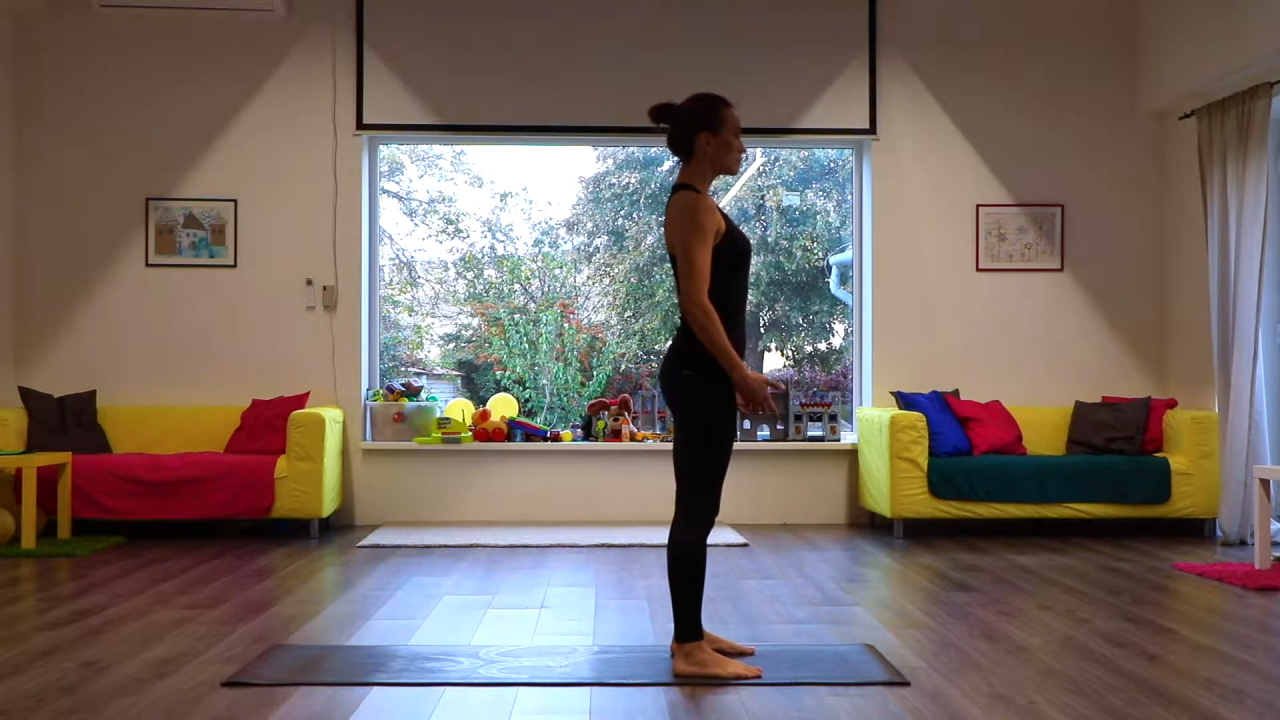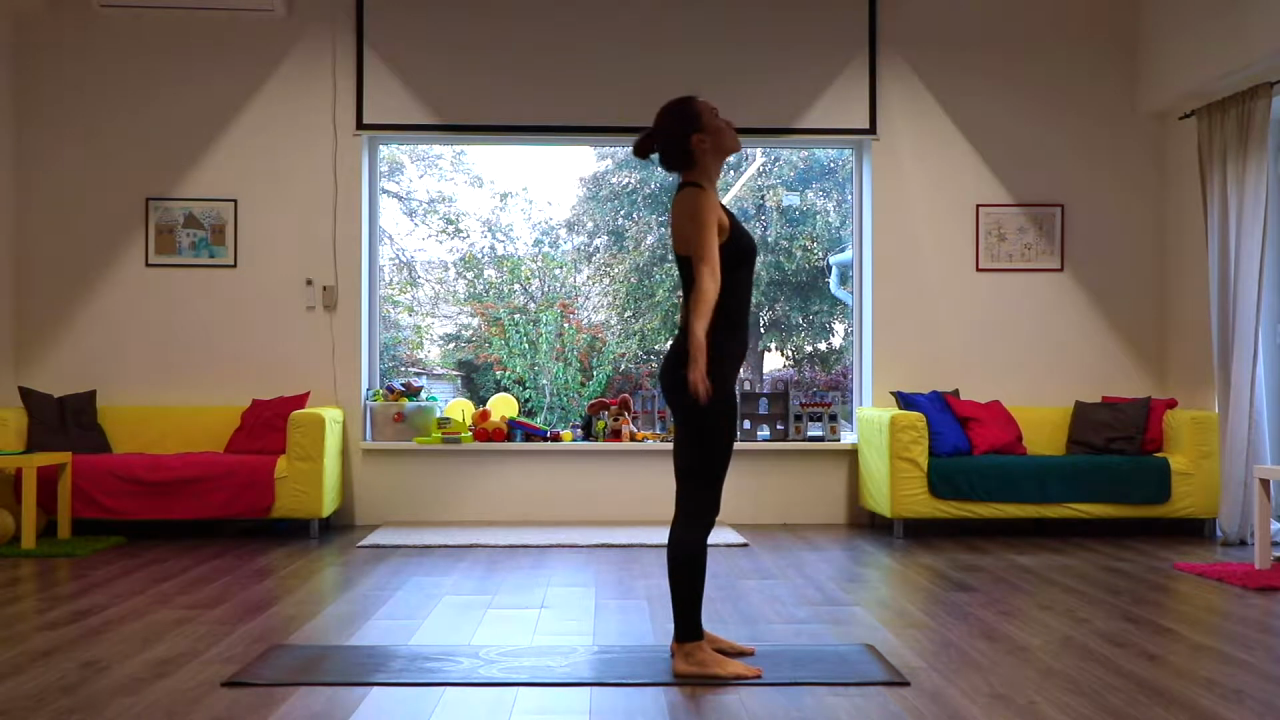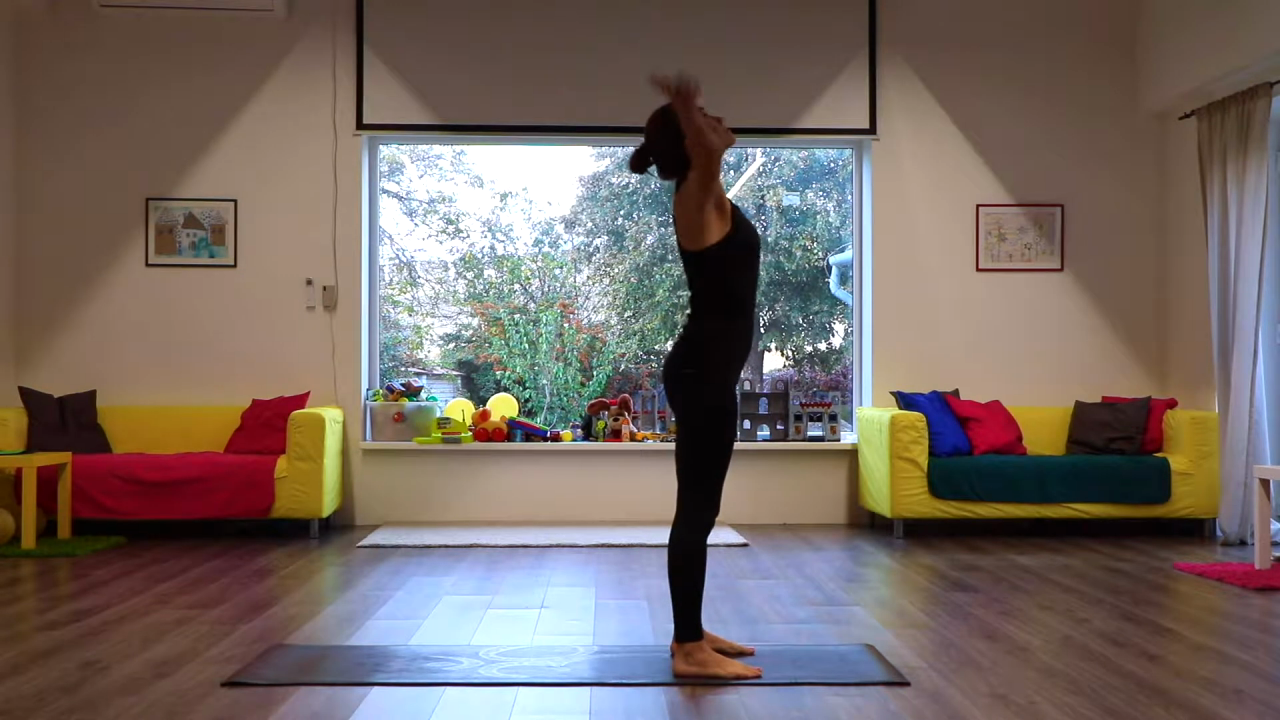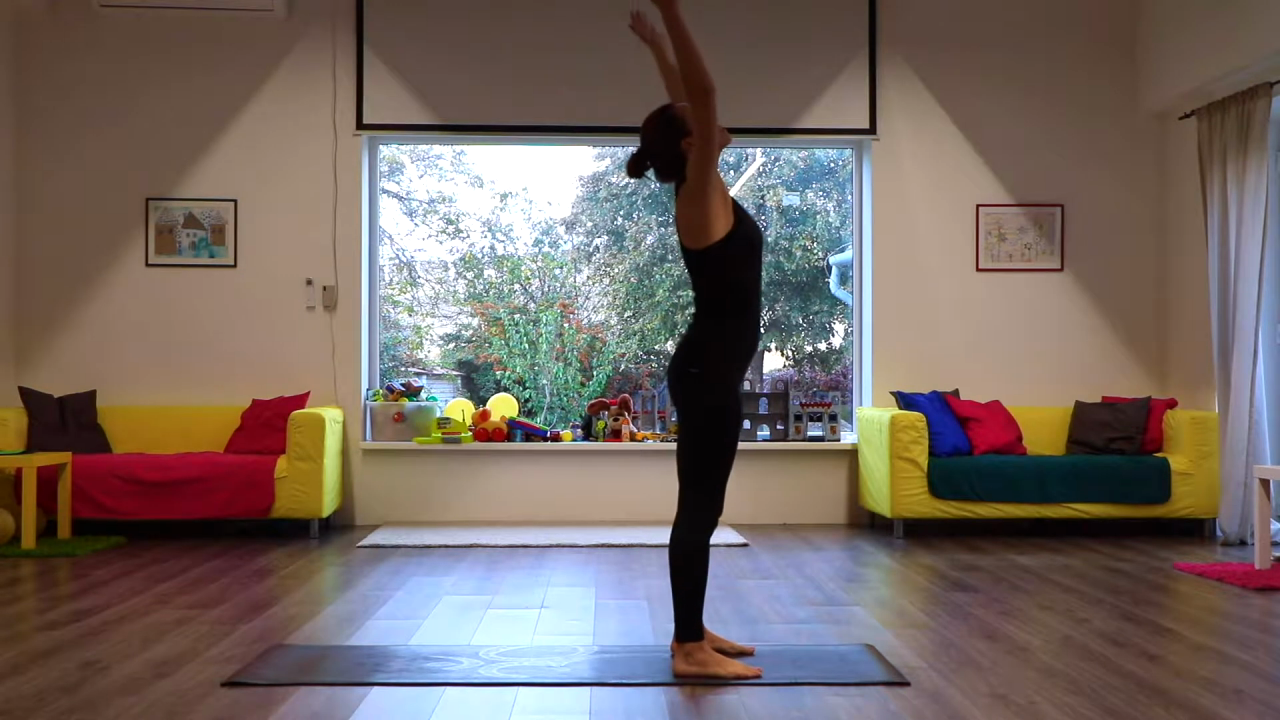
dt=0.4s
person 1, frame 1
left shoulder: (694, 202)
right shoulder: (693, 205)
right elbow: (696, 304)
left wrist: (736, 374)
right wrist: (742, 376)
left hip: (705, 372)
right hip: (701, 375)
left knee: (698, 508)
right knee: (696, 510)
left ankle: (691, 633)
right ankle: (690, 649)
person 1, frame 2
left shoulder: (701, 198)
right shoulder: (698, 200)
right elbow: (709, 276)
right wrist: (699, 349)
left hip: (709, 367)
right hip: (705, 370)
left knee: (699, 508)
right knee: (696, 510)
left ankle: (692, 633)
right ankle: (689, 649)
person 1, frame 3
left shoulder: (704, 195)
right shoulder: (701, 196)
left elbow: (699, 155)
right elbow: (705, 156)
left wrist: (680, 117)
right wrist: (683, 112)
left hip: (707, 367)
right hip: (704, 369)
left knee: (698, 508)
right knee: (696, 510)
left ankle: (691, 634)
right ankle: (688, 650)
person 1, frame 4
left shoulder: (703, 189)
right shoulder: (700, 191)
left elbow: (688, 100)
right elbow: (700, 93)
left hip: (709, 368)
right hip: (709, 371)
left knee: (700, 507)
right knee: (699, 508)
left ankle: (692, 632)
right ankle: (690, 649)
